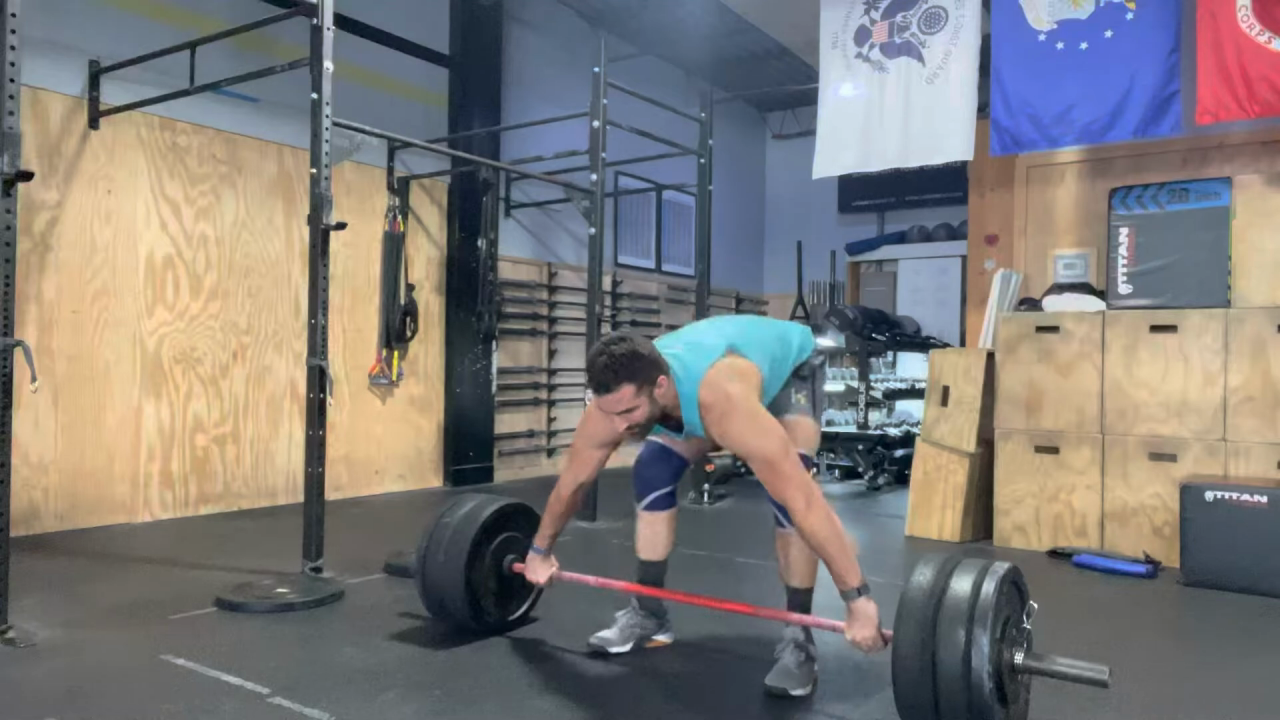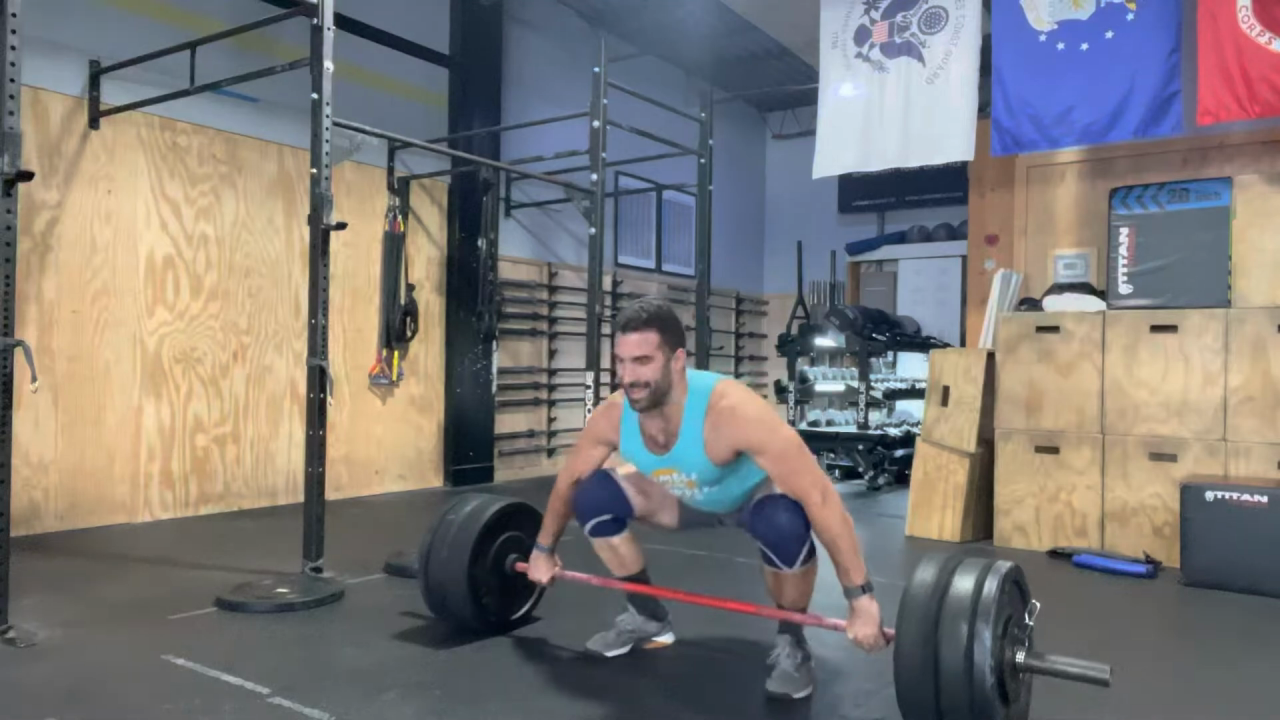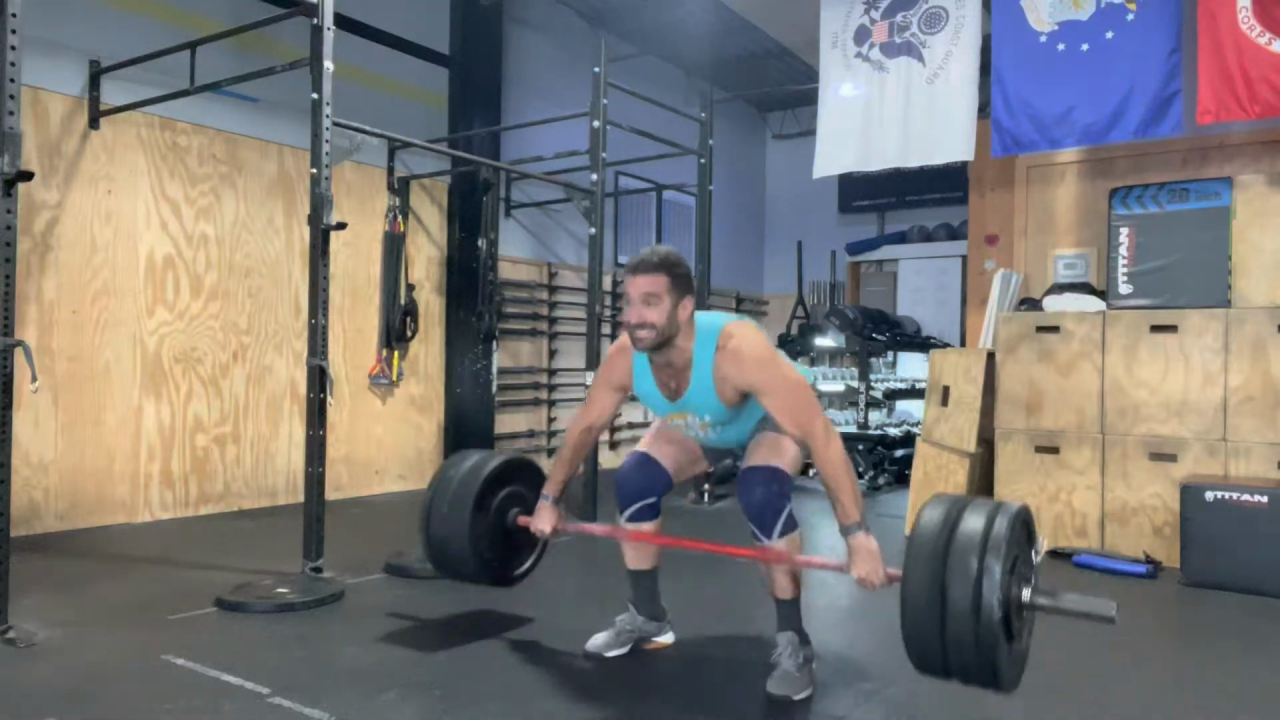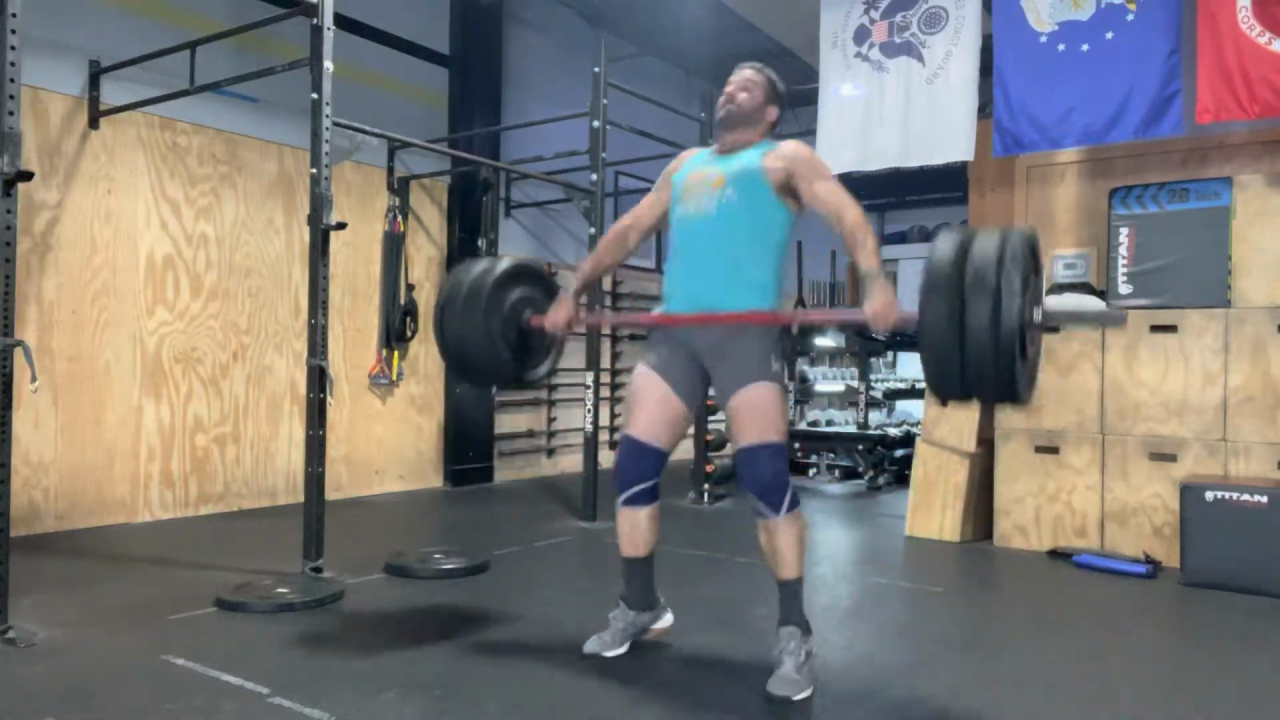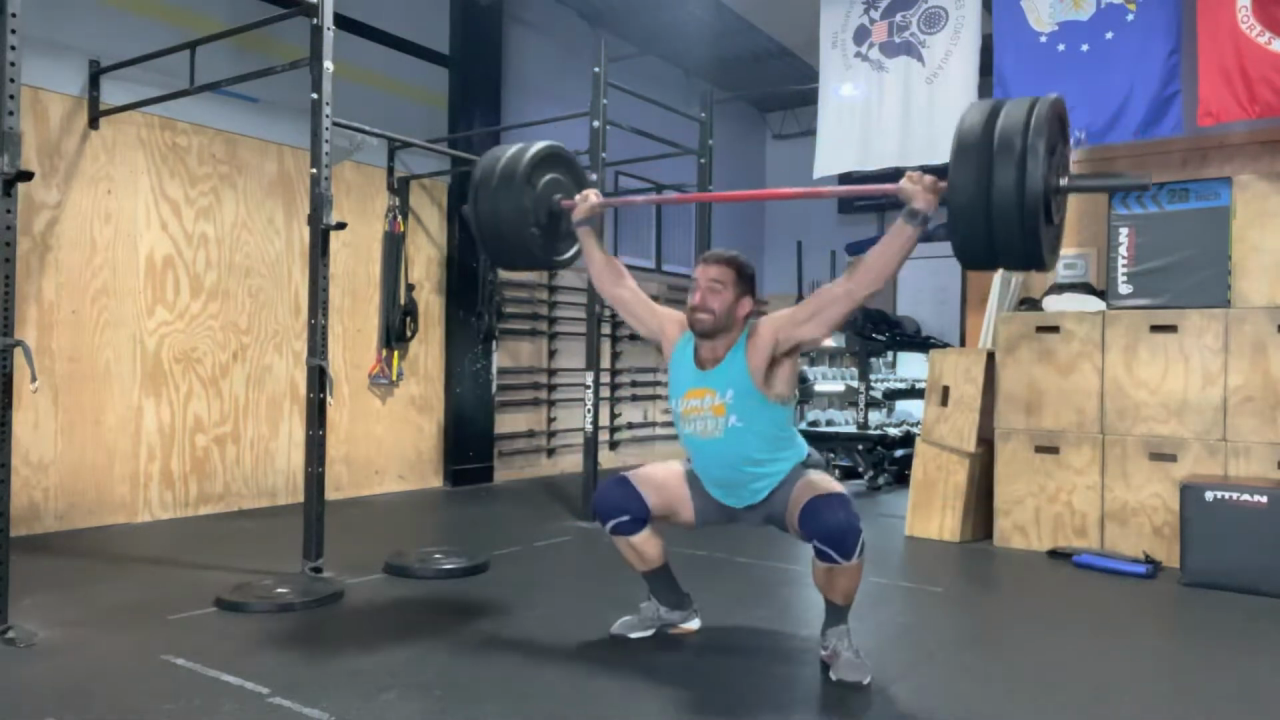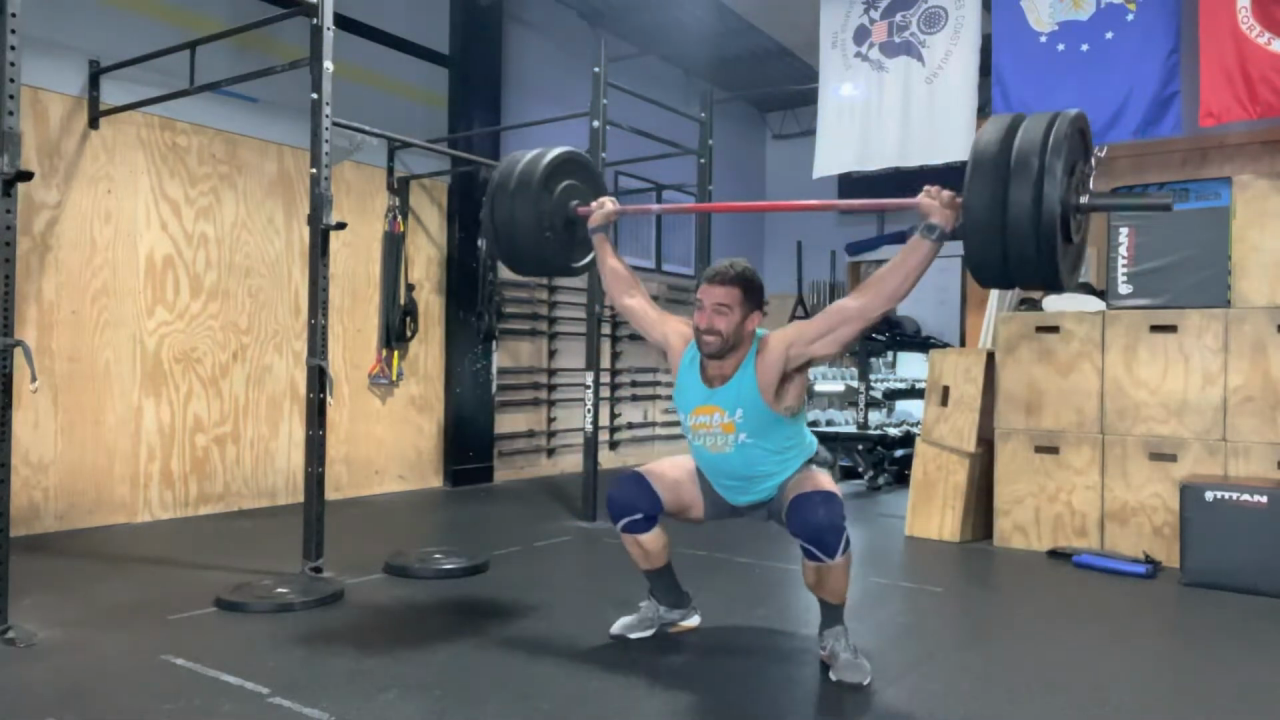
dt=0.5s
person 1, frame 1
left shoulder: (722, 397)
right shoulder: (614, 404)
left elbow: (804, 500)
right elbow: (573, 480)
left wrist: (858, 600)
right wrist: (540, 551)
left hip: (788, 365)
left knee: (788, 493)
right knee: (653, 472)
left ankle: (798, 637)
right ankle: (647, 613)
person 1, frame 2
left shoulder: (730, 409)
right shoulder: (614, 414)
left elbow: (818, 495)
right elbow: (571, 478)
left wrist: (860, 598)
right wrist: (544, 550)
left hip: (762, 486)
right hip: (690, 494)
left knee: (786, 524)
right knee: (592, 497)
left ankle: (791, 641)
right ankle: (647, 616)
person 1, frame 3
left shoulder: (736, 348)
right shoulder: (626, 356)
left elbow: (820, 433)
right elbow: (584, 427)
left wrist: (857, 533)
right wrist: (549, 501)
left hip: (771, 413)
right hip: (699, 424)
left knee: (762, 496)
right knee: (635, 483)
left ankle: (792, 643)
right ankle: (646, 619)
person 1, frame 4
left shoulder: (786, 159)
right shoulder: (687, 165)
left elbow: (847, 217)
right elbow: (628, 231)
left wrist: (874, 281)
right wrist: (573, 292)
left hip: (745, 332)
right hip: (676, 333)
left knee: (763, 474)
right knee: (634, 465)
left ankle: (793, 635)
right ankle: (640, 608)
person 1, frame 5
left shoulder: (768, 344)
right shoulder: (674, 337)
left elbow: (855, 286)
right elbow: (617, 287)
left wrist: (917, 213)
right wrist: (584, 225)
left hip: (784, 483)
right hip: (710, 487)
left knee: (837, 526)
right knee: (613, 500)
left ankle: (836, 633)
right ankle: (672, 604)
person 1, frame 6
left shoulder: (777, 357)
right shoulder: (679, 345)
left elbow: (868, 302)
right elbow: (628, 295)
left wrist: (933, 229)
right wrist: (599, 232)
left hip: (788, 479)
right hip: (716, 482)
left knee: (820, 520)
right knee: (626, 495)
left ankle: (834, 634)
right ankle: (670, 603)
